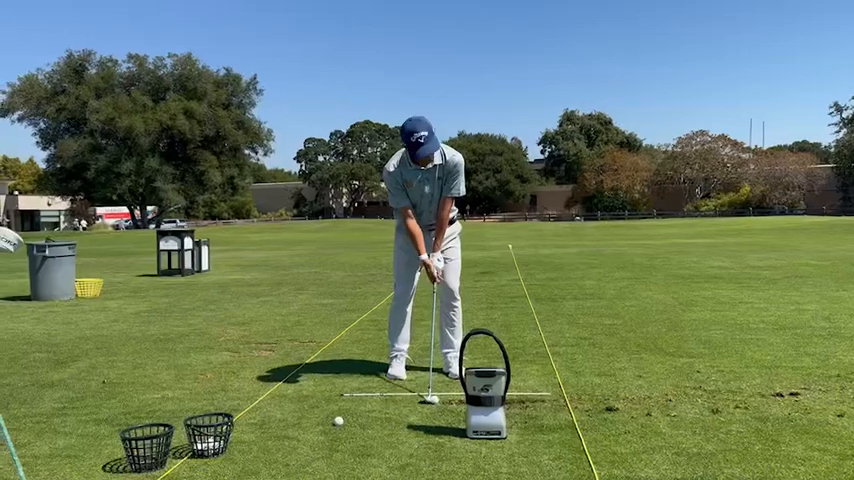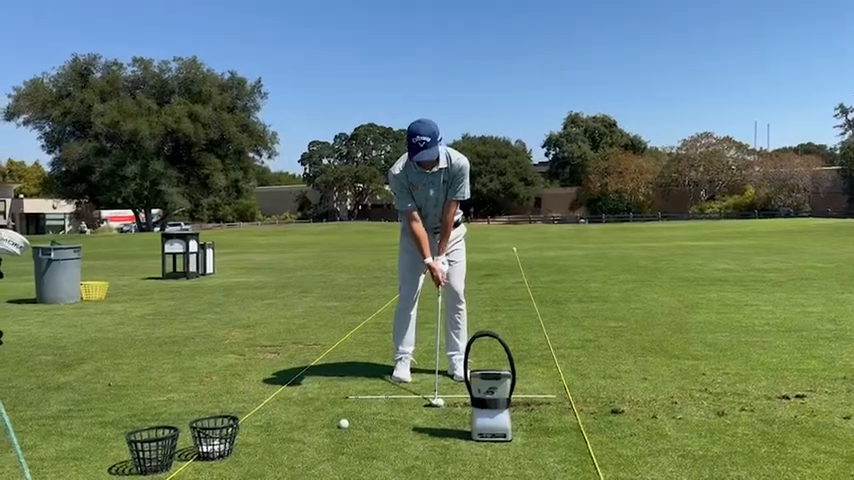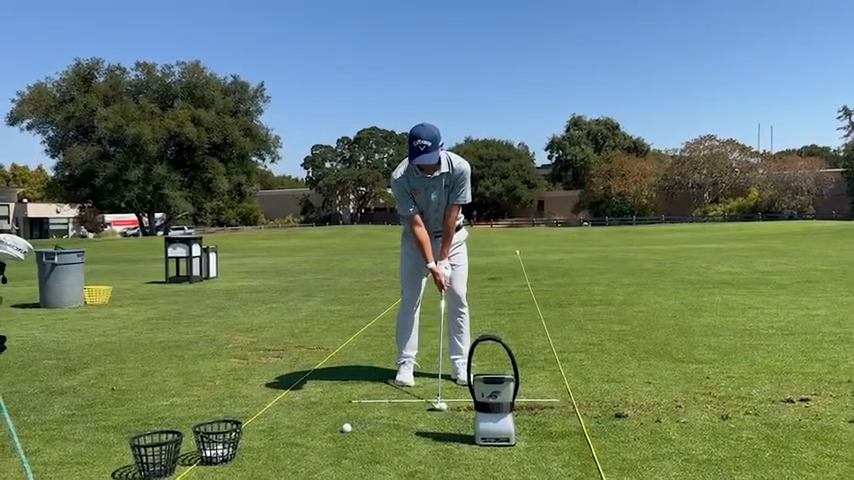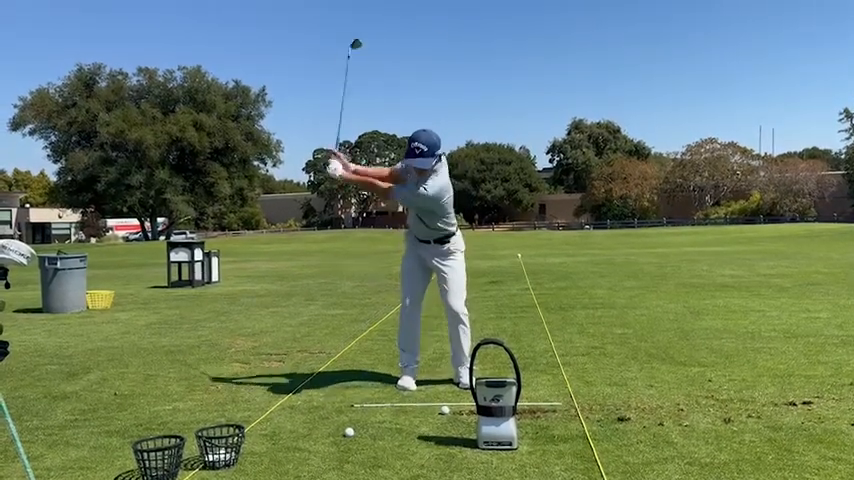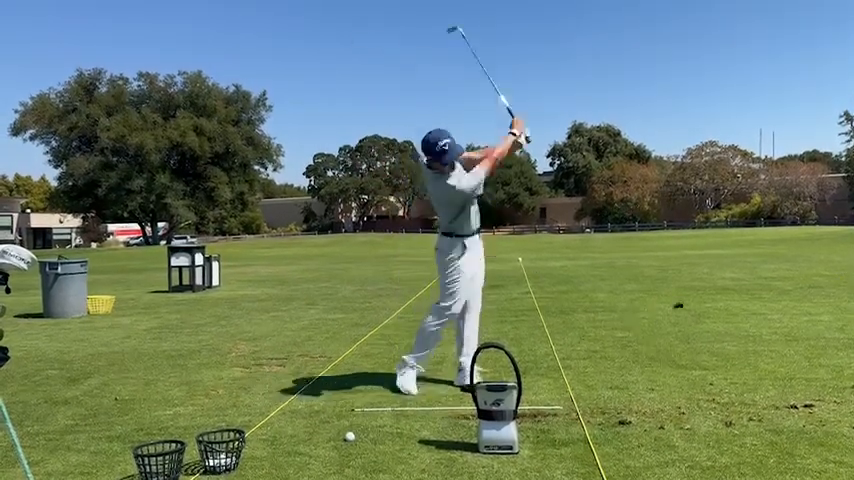
dt=0.7s
person 1, frame 1
left shoulder: (453, 160)
right shoulder: (393, 170)
left elbow: (445, 208)
right elbow: (408, 216)
left wrist: (436, 251)
right wrist: (424, 257)
left hip: (446, 230)
right hip: (410, 232)
left knee: (451, 292)
right knee: (403, 294)
left ankle: (452, 357)
right ankle: (397, 357)
person 1, frame 2
left shoulder: (458, 164)
right shoulder: (399, 173)
left elbow: (450, 212)
right elbow: (413, 219)
left wrist: (441, 254)
right wrist: (428, 260)
left hip: (450, 233)
right hip: (414, 235)
left knee: (456, 295)
right knee: (408, 296)
left ankle: (457, 360)
right ankle: (402, 360)
person 1, frame 3
left shoulder: (459, 168)
right shoulder: (400, 178)
left elbow: (451, 216)
right elbow: (416, 224)
left wrist: (443, 259)
right wrist: (431, 265)
left hip: (452, 238)
right hip: (415, 239)
left knee: (458, 300)
right knee: (410, 300)
left ankle: (460, 364)
right ankle: (405, 364)
person 1, frame 4
left shoulder: (433, 189)
right shoulder: (415, 161)
left elbow: (389, 191)
right elbow: (390, 173)
left wrist: (349, 177)
right wrist: (353, 167)
left hip: (445, 248)
right hip: (417, 244)
left knee: (455, 308)
right knee: (409, 306)
left ankle: (463, 369)
right ankle: (408, 368)
person 1, frame 5
left shoulder: (445, 157)
right shoulder: (450, 185)
left elbow: (473, 157)
right elbow: (488, 165)
left wrist: (511, 142)
right wrist: (513, 137)
left hip: (470, 240)
right hip: (456, 246)
left knee: (470, 306)
right knee: (449, 307)
left ankle: (466, 370)
right ankle: (410, 366)
